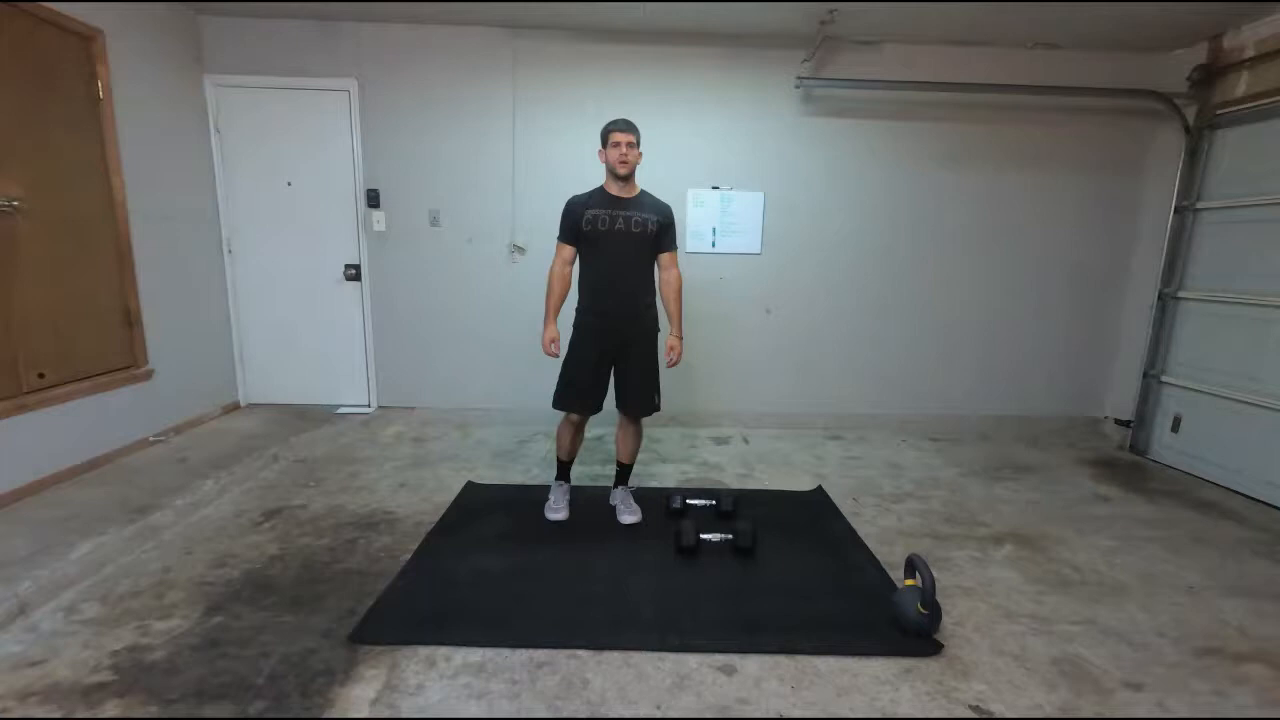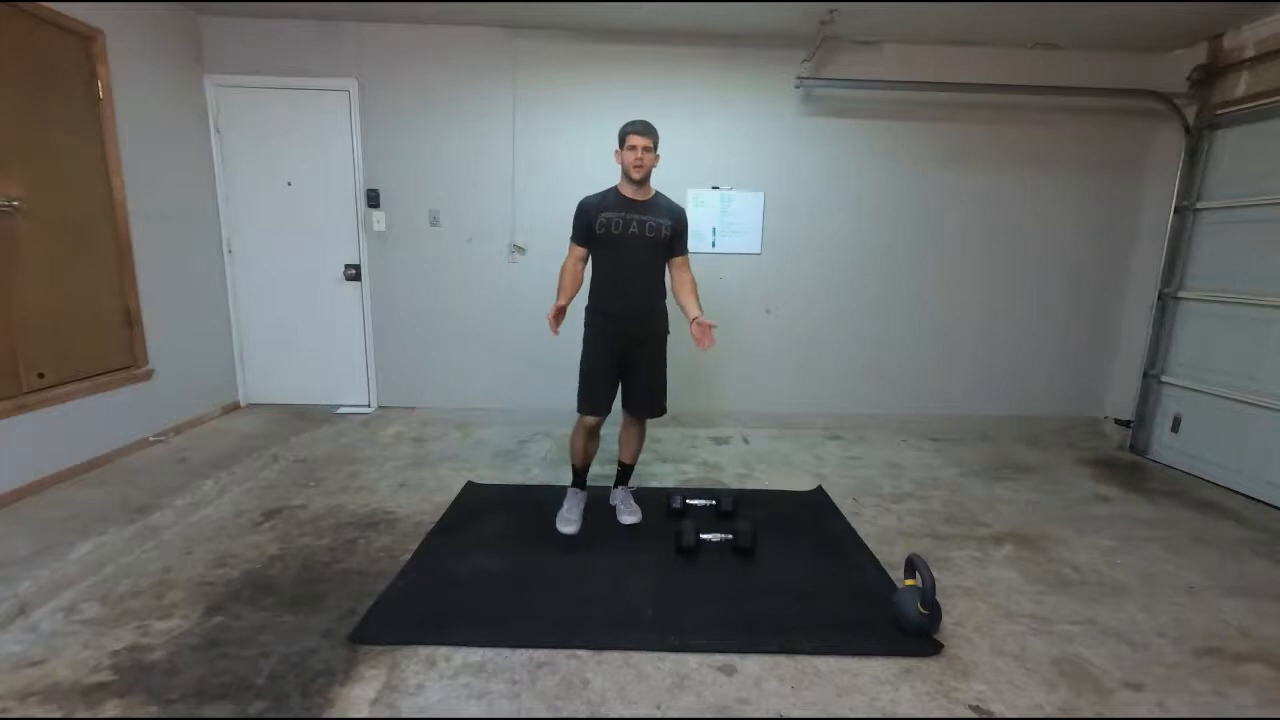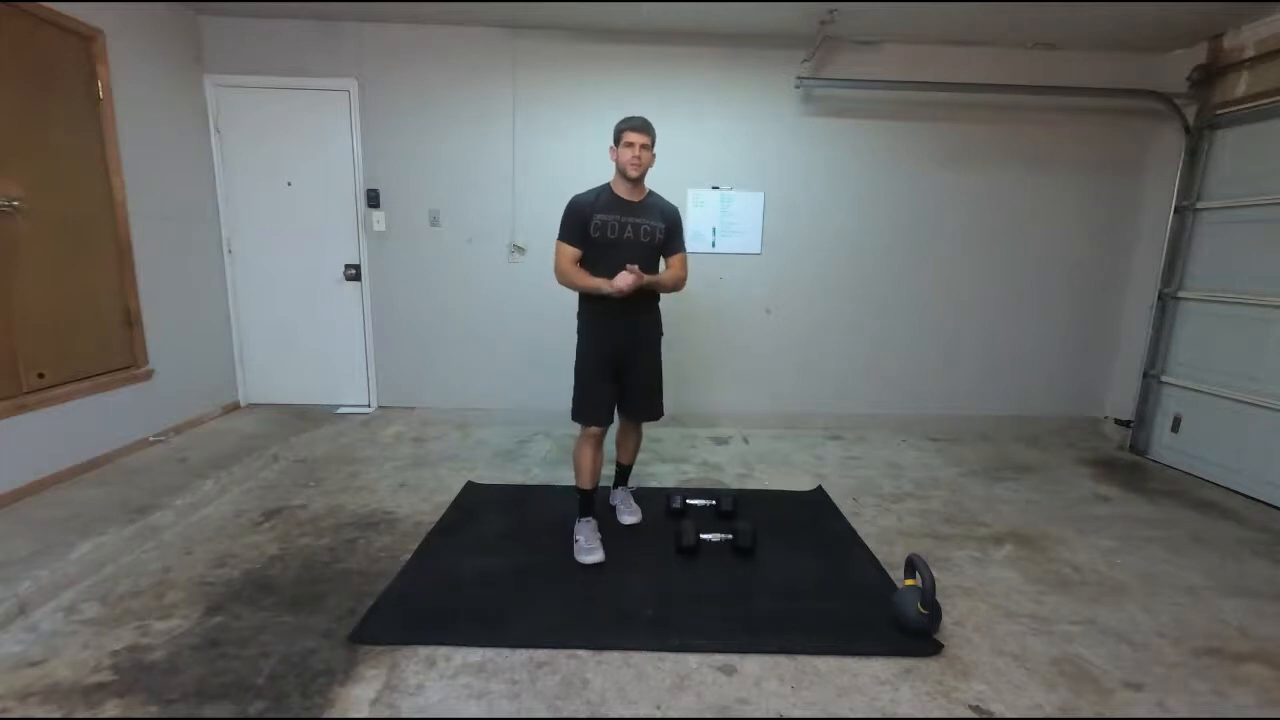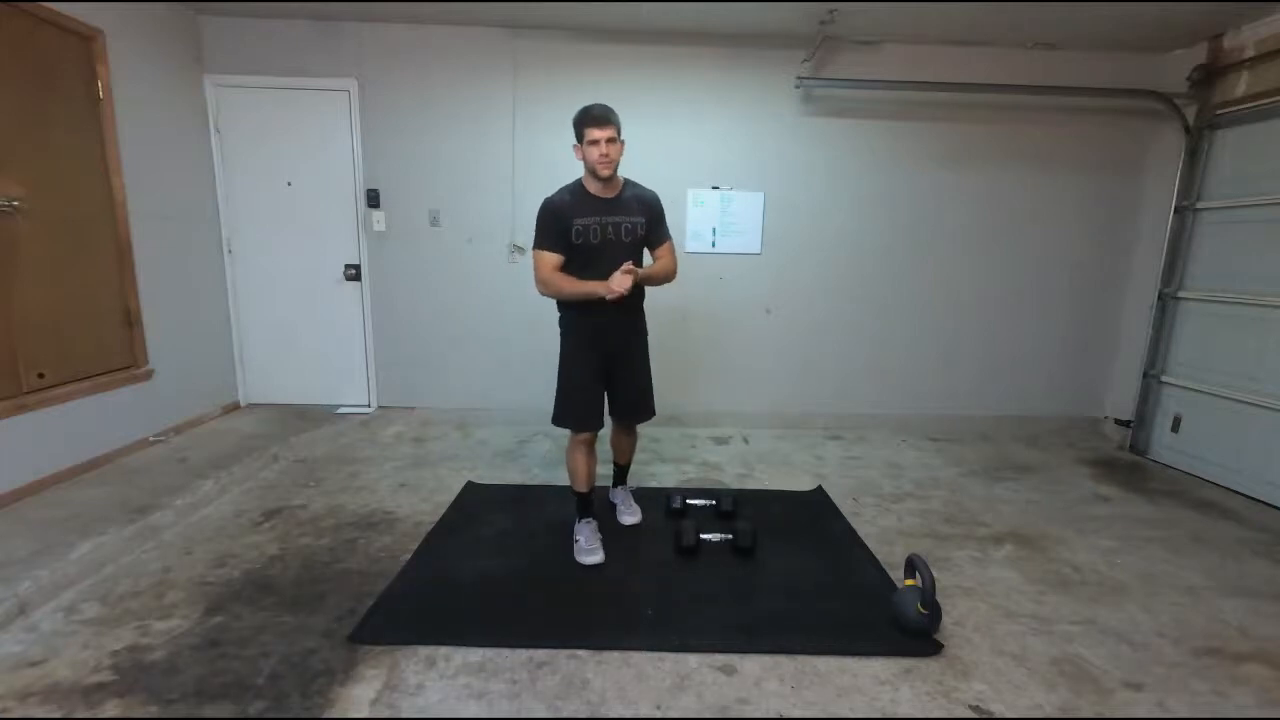
dt=0.5s
person 1, frame 1
left shoulder: (659, 211)
right shoulder: (579, 206)
left elbow: (669, 273)
right elbow: (562, 266)
left wrist: (675, 330)
right wrist: (550, 321)
left hip: (640, 331)
right hip: (591, 328)
left knee: (633, 414)
right knee: (576, 413)
left ankle: (621, 489)
right ankle: (561, 483)
person 1, frame 2
left shoulder: (672, 213)
right shoulder: (592, 206)
left elbow: (680, 271)
right elbow: (575, 262)
left wrist: (694, 315)
right wrist: (563, 300)
left hip: (650, 332)
right hip: (602, 329)
left knee: (637, 415)
right knee: (590, 418)
left ankle: (621, 488)
right ankle: (576, 490)
person 1, frame 3
left shoulder: (666, 212)
right shoulder: (584, 205)
left elbow: (678, 275)
right elbow: (564, 269)
left wrist: (644, 281)
right wrist: (609, 285)
left hip: (644, 332)
right hip: (597, 332)
left knee: (633, 418)
right knee: (593, 427)
left ankle: (621, 489)
right ankle: (585, 518)
person 1, frame 4
left shoulder: (645, 201)
right shoulder: (558, 207)
left elbow: (668, 266)
right elbow: (546, 280)
left wrist: (636, 275)
right wrist: (603, 286)
left hip: (630, 333)
right hip: (581, 337)
left knee: (627, 420)
right knee: (583, 432)
left ankle: (621, 488)
right ankle: (584, 520)
